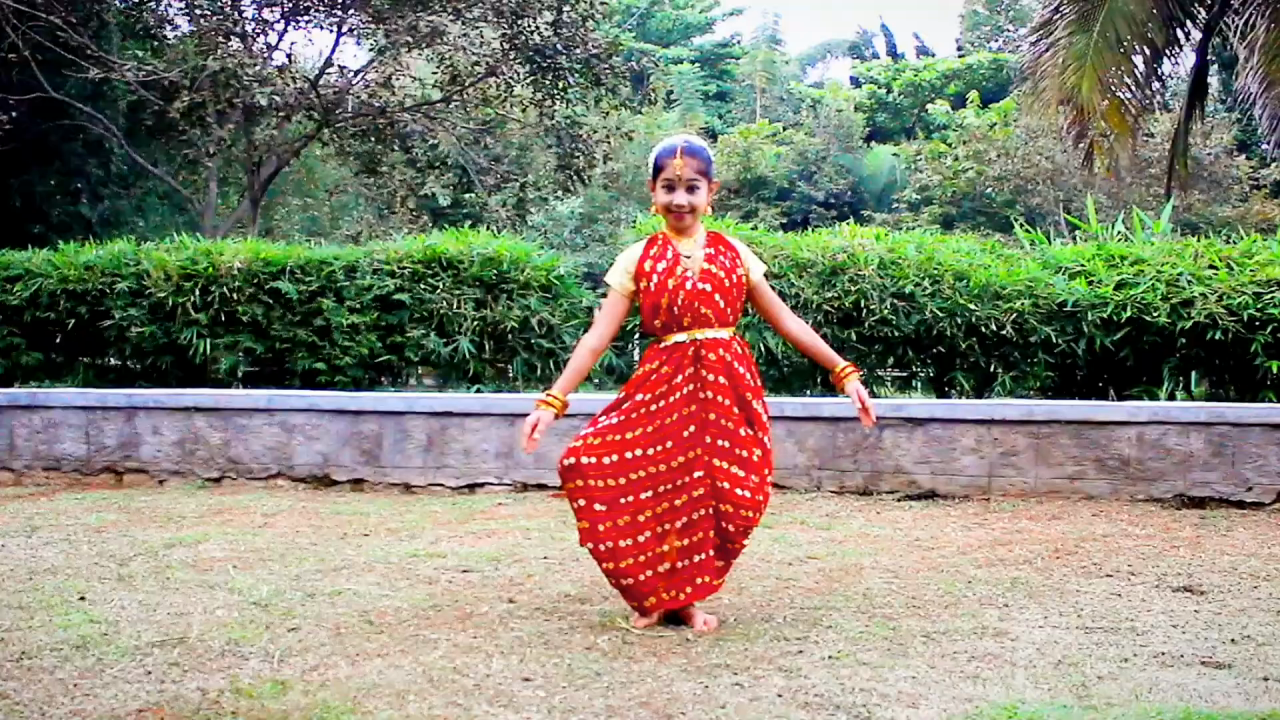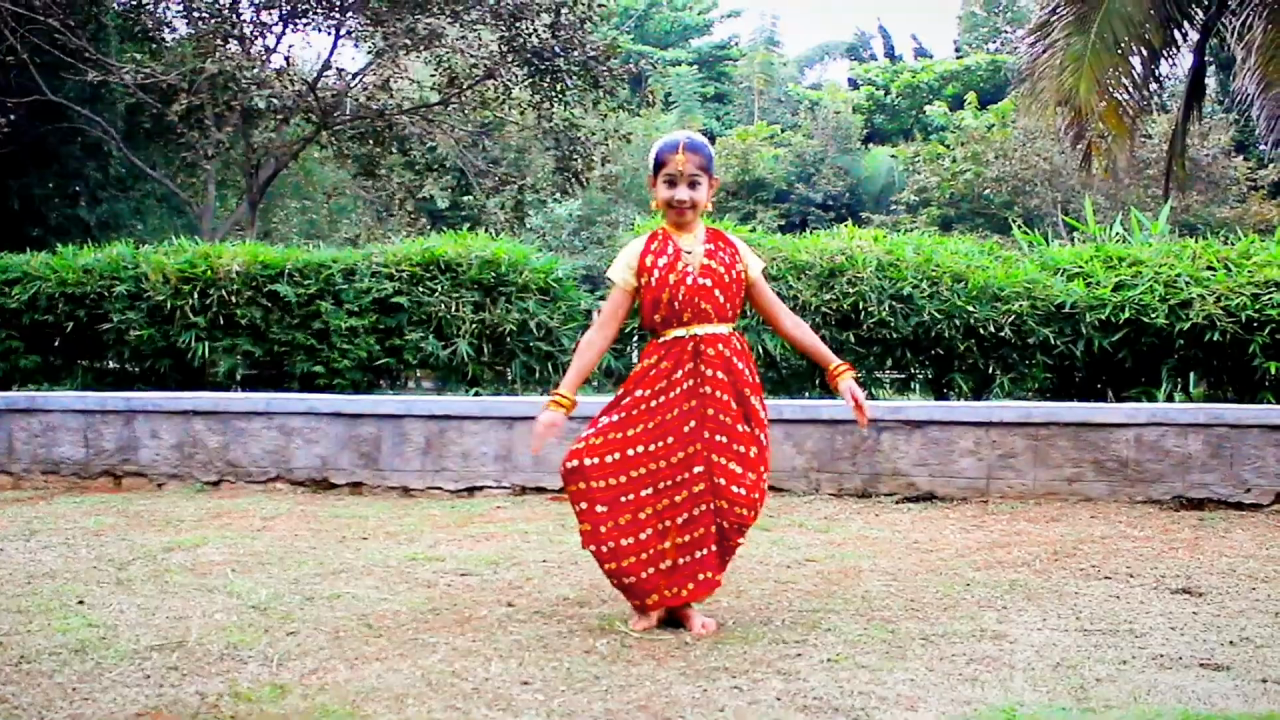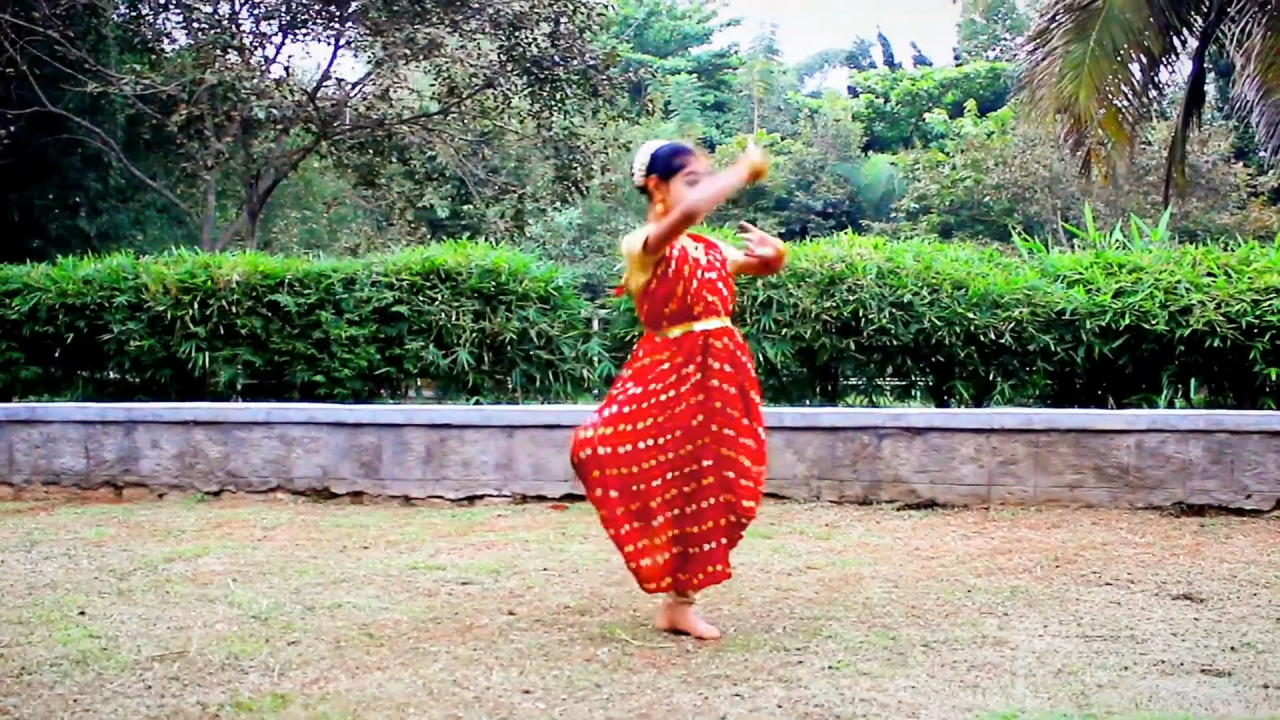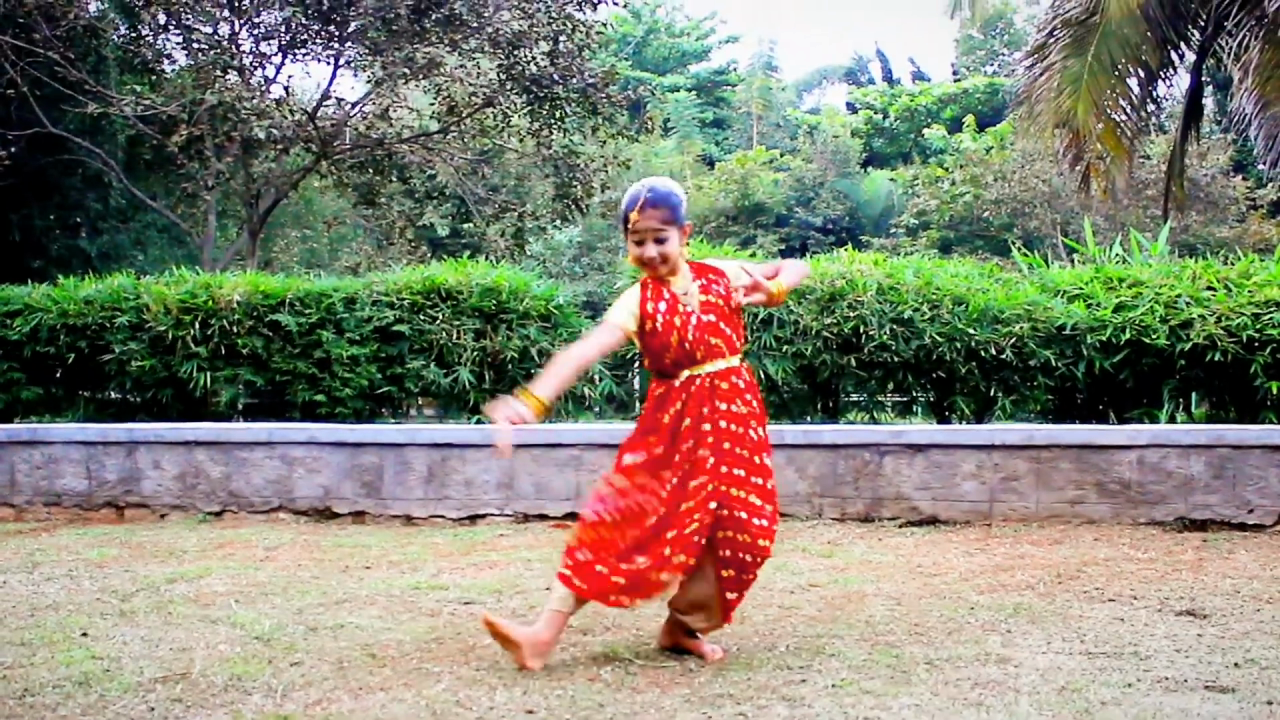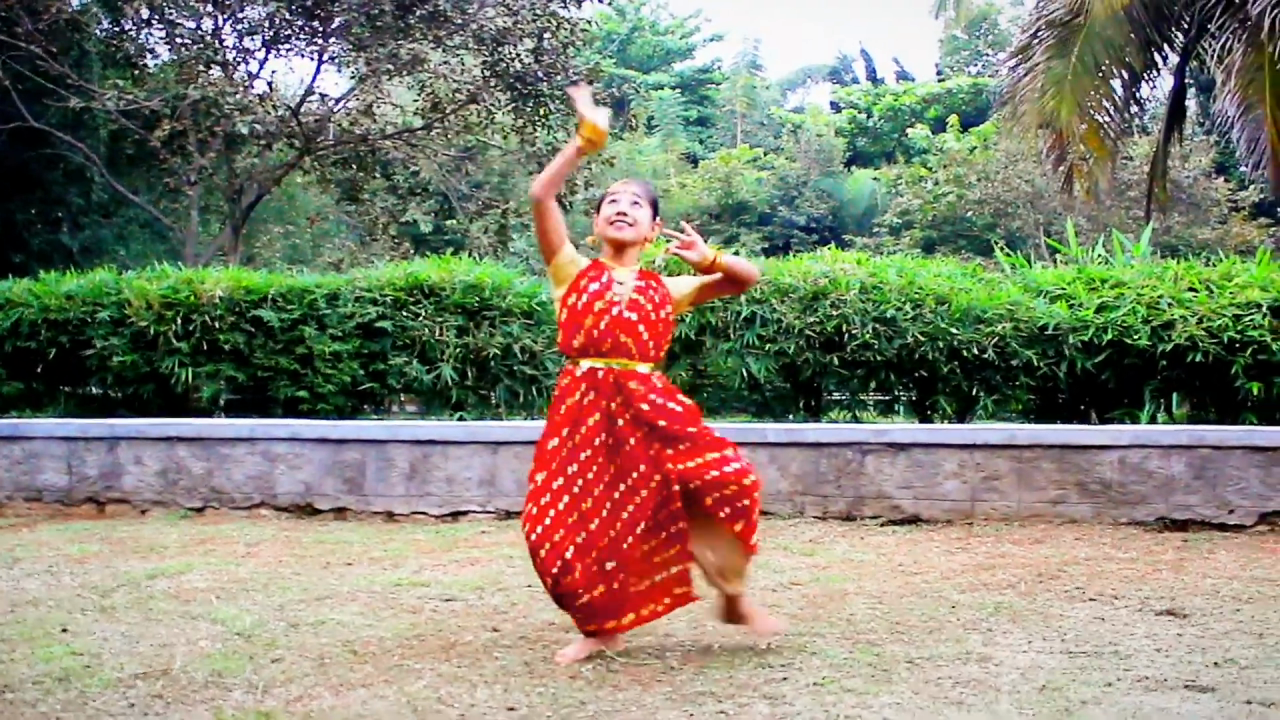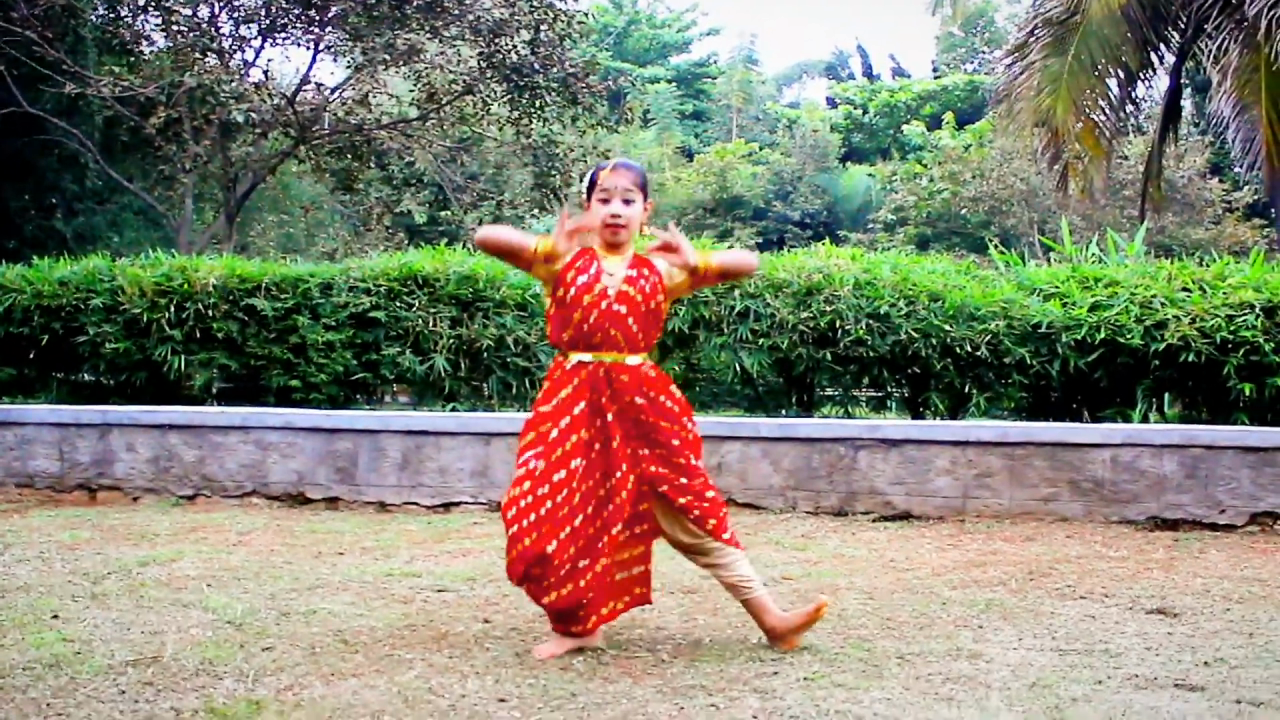
dt=0.4s
person 1, frame 1
left shoulder: (735, 254)
right shoulder: (638, 259)
left elbow: (785, 320)
right elbow: (598, 336)
left wrist: (845, 372)
right wrist: (552, 401)
left hip: (728, 387)
right hip: (664, 386)
left knee: (726, 496)
left ankle: (686, 596)
right ankle: (653, 593)
person 1, frame 2
left shoulder: (733, 250)
right shoulder: (639, 253)
left elbow: (781, 316)
right elbow: (602, 331)
left wrist: (838, 370)
right wrist: (561, 399)
left hip: (725, 382)
right hip: (662, 381)
left knee: (719, 493)
right knee: (593, 468)
left ankle: (684, 598)
right ankle: (651, 594)
person 1, frame 3
left shoulder: (711, 248)
right shoulder: (644, 245)
left elbow: (763, 263)
right elbow: (684, 212)
left wrist: (771, 253)
right wrist: (745, 168)
left hip: (725, 372)
right hip: (668, 370)
left knee: (715, 485)
right knee: (601, 447)
left ankle: (680, 603)
person 1, frame 4
left shoulder: (723, 275)
right shoulder: (635, 302)
left elbow: (797, 266)
right elbow: (585, 350)
left wrist: (772, 290)
right wrist: (530, 400)
left hip: (733, 413)
right hip: (672, 417)
left knee: (732, 528)
right knee: (620, 516)
left ankle: (684, 626)
right ankle: (544, 633)
person 1, frame 5
left shoulder: (666, 289)
right shoulder: (573, 273)
left elbow: (745, 279)
right elbow: (541, 197)
left wrist: (709, 260)
right wrist: (587, 138)
left hip: (646, 407)
right hip: (584, 410)
left knee: (724, 484)
right knee: (567, 527)
left ankle: (735, 599)
right ankle: (600, 629)
person 1, frame 6
left shoulder: (660, 272)
right shoulder: (562, 264)
left elbow: (746, 264)
right elbow: (486, 236)
left wrist: (693, 261)
right wrist: (550, 246)
left hip: (640, 402)
right hip: (575, 403)
left knee: (689, 507)
right knee: (550, 513)
left ankle: (769, 616)
right ankle: (576, 625)
